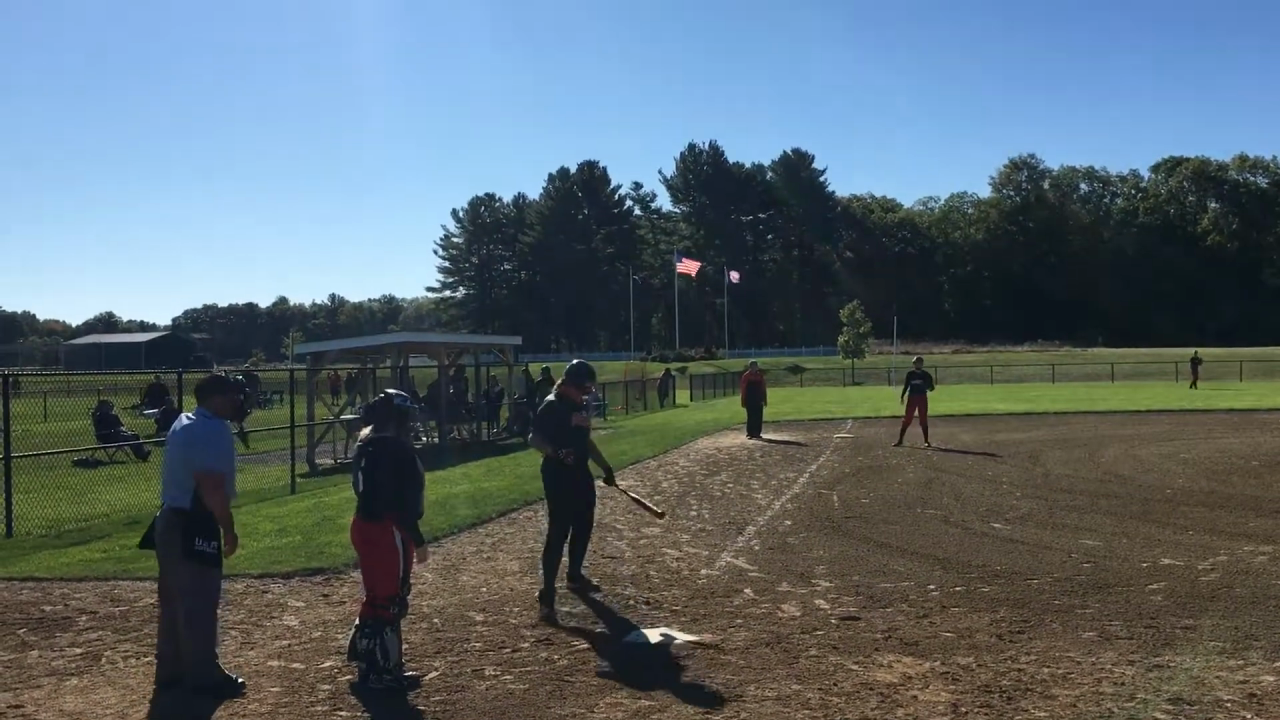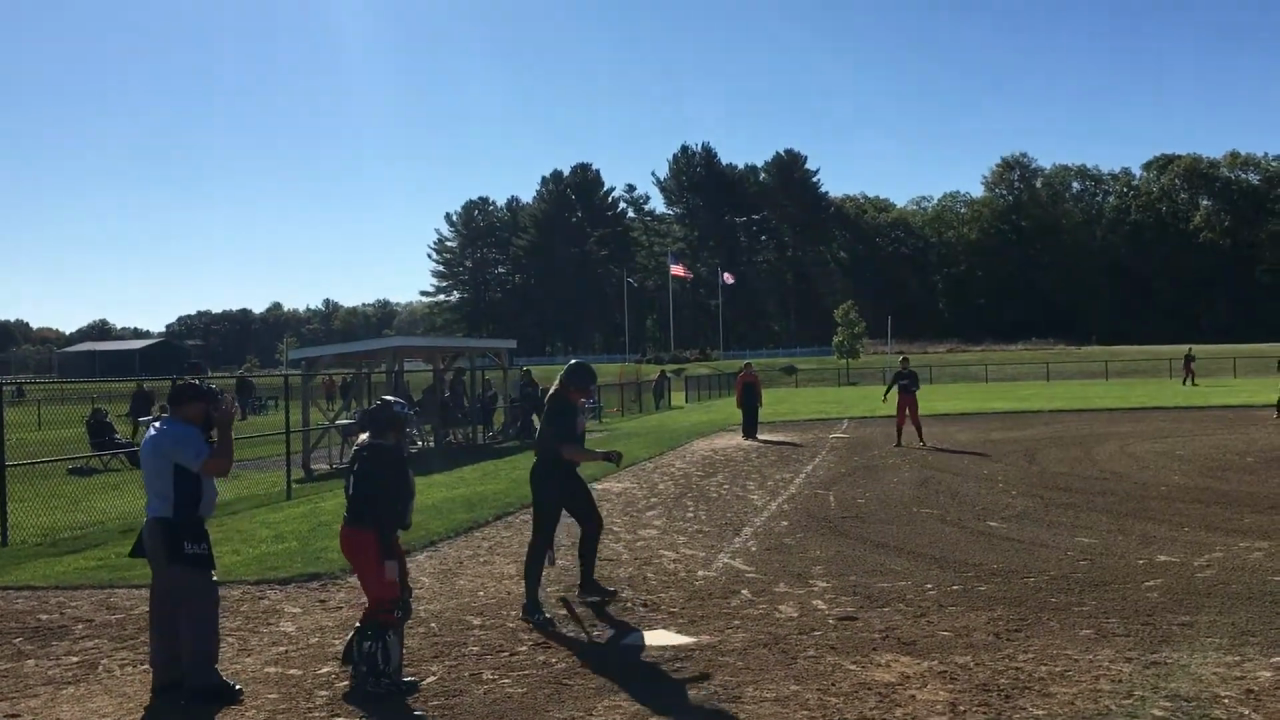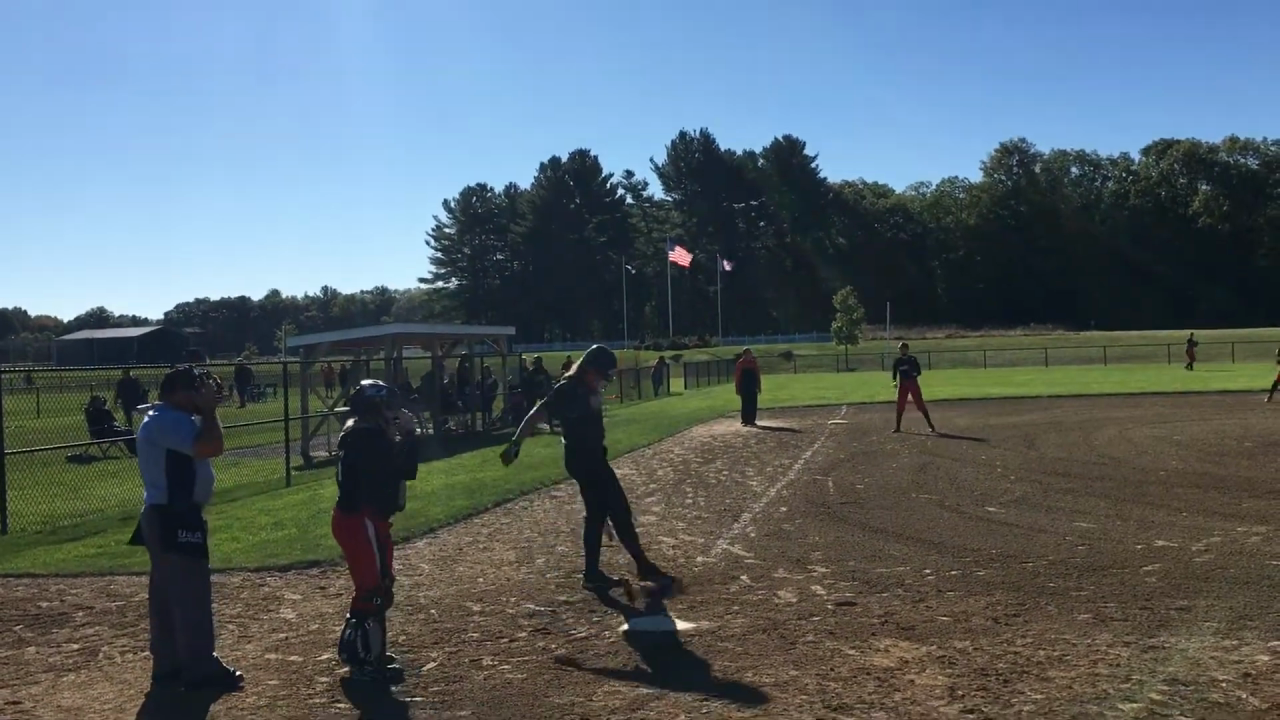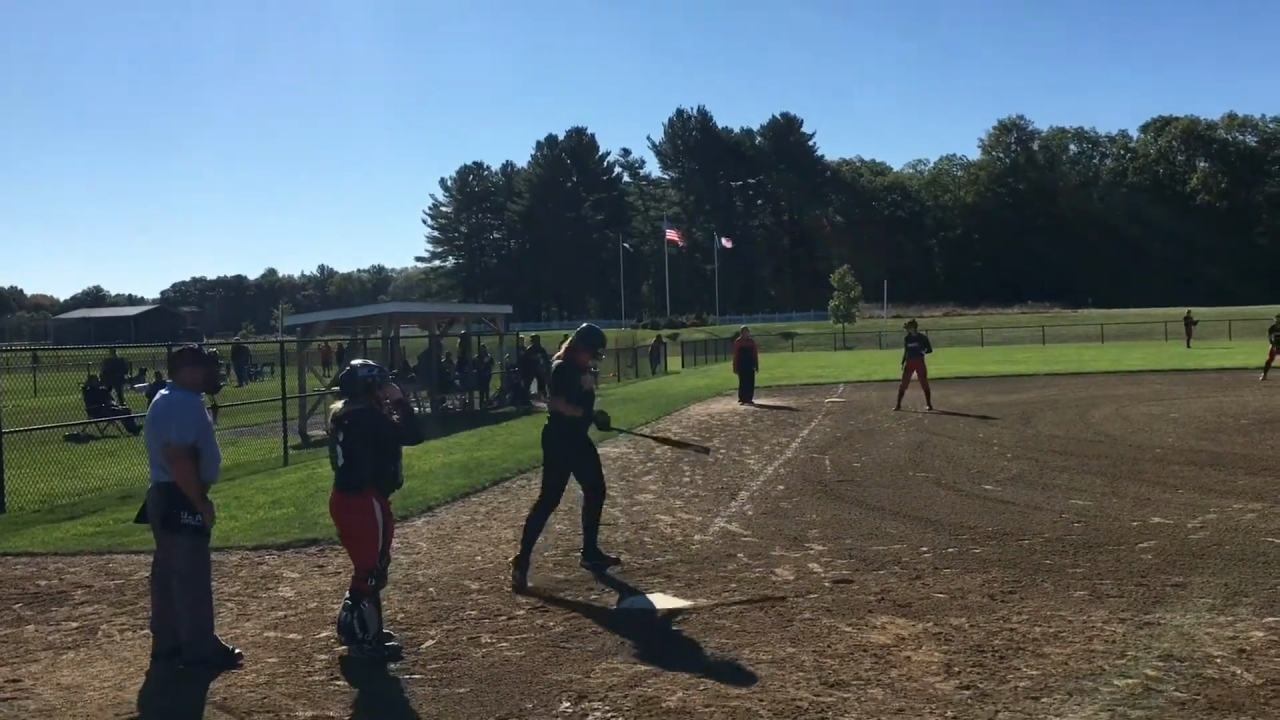
dt=0.5s
person 1, frame 1
left shoulder: (184, 423)
right shoulder: (214, 430)
right elbow: (210, 485)
right wrist: (229, 530)
left hip: (170, 521)
right hip: (193, 527)
left knee: (175, 599)
right knee: (199, 602)
left ankle: (172, 669)
right ankle: (204, 676)
person 1, frame 2
left shoulder: (159, 431)
right shoulder: (182, 434)
left elbow: (198, 466)
right elbow: (218, 467)
left wrist: (217, 426)
right wrist: (225, 425)
left hip: (160, 528)
right hip: (180, 532)
left knee: (166, 605)
right knee: (199, 602)
left ankle: (168, 677)
right ankle: (201, 681)
person 1, frame 3
left shoulder: (160, 419)
right shoulder: (171, 420)
left elbow: (199, 447)
right elbow: (210, 447)
left wrist: (204, 411)
right wrist: (208, 408)
left hip: (162, 517)
right hip: (176, 520)
left knee: (166, 592)
right knee: (191, 592)
left ankle: (168, 664)
right ankle: (201, 669)
person 1, frame 4
left shoulder: (171, 399)
right shoulder: (183, 402)
right elbow: (178, 458)
right wrist: (201, 502)
left hip: (167, 496)
right hip: (181, 500)
left knee: (168, 570)
right knee: (192, 572)
left ankle: (167, 643)
right ankle: (200, 648)
person 2, frame 1
left shoulder: (367, 445)
right shoulder: (396, 449)
right elbow: (404, 501)
right wrist: (418, 540)
left hip: (364, 526)
right hip: (385, 530)
left knee: (375, 597)
right knee: (391, 601)
left ankle: (367, 662)
right ankle: (382, 671)
person 2, frame 2
left shoulder: (365, 450)
right shoulder: (388, 457)
right elbow: (384, 510)
right wrist: (390, 555)
left hip: (355, 533)
right hip: (370, 538)
left knee: (380, 602)
right knee: (393, 606)
left ankle: (363, 668)
right ankle: (382, 677)
person 2, frame 3
left shoulder: (356, 434)
right shoulder: (371, 438)
left elbow: (392, 467)
right elbow: (406, 470)
left wrist: (398, 435)
right wrist: (409, 433)
left hip: (350, 518)
right hip: (365, 521)
left knee: (367, 589)
right knee: (377, 593)
left ankle: (362, 653)
right ankle: (366, 662)
person 2, frame 4
left shoulder: (342, 416)
right shoulder: (370, 419)
right elbow: (413, 435)
left wrist: (390, 406)
right wrist: (400, 401)
left hip: (345, 498)
right hip: (366, 502)
left knee: (366, 568)
right knee: (371, 572)
left ankle: (359, 630)
right ankle: (364, 641)
person 3, frame 1
left shoulder: (578, 405)
right shoulder: (553, 405)
right elbow: (535, 439)
left wrist: (605, 466)
right wrist: (557, 452)
left hip: (580, 472)
right hip: (558, 473)
left knee: (583, 526)
right knee: (559, 531)
left ankle: (574, 574)
right ankle: (546, 594)
person 3, frame 2
left shoulder: (569, 405)
right shoulder: (559, 409)
right elbow: (569, 451)
right wrist: (604, 456)
left hip: (566, 475)
right hip: (548, 477)
left knee: (593, 524)
right knee: (543, 540)
left ankle: (587, 584)
right ankle: (531, 605)
person 3, frame 3
left shoulder: (591, 388)
right shoulder: (569, 388)
right elbow: (538, 414)
right wrist: (515, 443)
left hip: (592, 455)
right hip: (582, 457)
left knee: (597, 513)
right knee: (619, 508)
left ankle: (592, 574)
right ankle: (644, 567)
person 3, frame 4
left shoulder: (581, 368)
right shoulder: (563, 368)
right elbow: (555, 402)
left wrist: (594, 417)
right wrist: (587, 414)
left hip: (578, 437)
right hip: (560, 439)
left knee: (596, 492)
right knee: (549, 499)
left ankle: (590, 552)
right ankle: (522, 560)
